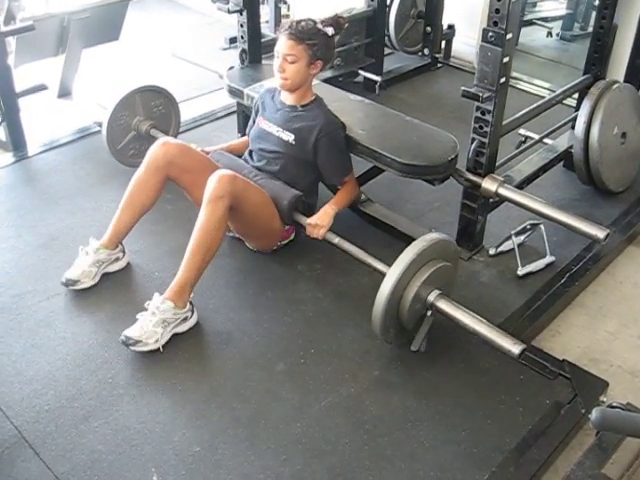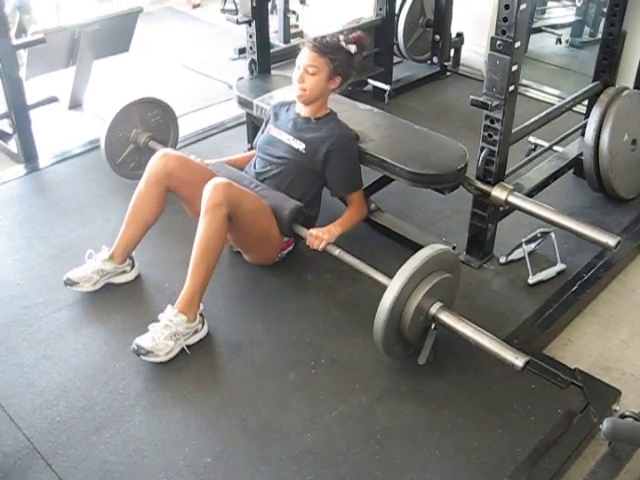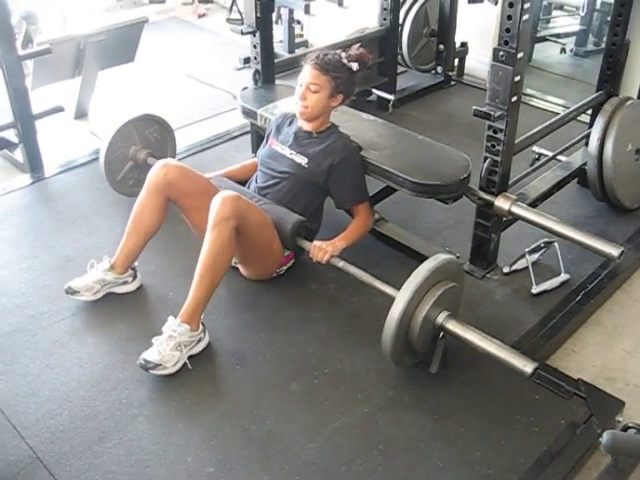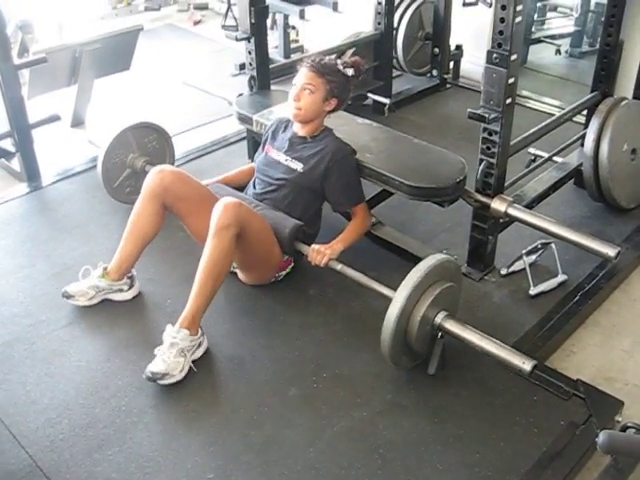
dt=0.3s
person 1, frame 1
left shoulder: (323, 124)
right shoulder: (268, 97)
left elbow: (349, 185)
left wrist: (327, 211)
right wrist: (209, 152)
left hip: (275, 221)
right hip: (235, 201)
left knee: (223, 182)
right knee: (166, 150)
left ankle: (175, 305)
right ankle: (108, 250)
person 1, frame 2
left shoulder: (337, 138)
right shoulder: (280, 111)
left elbow: (358, 205)
left wrist: (332, 230)
right wrist: (212, 164)
left hip: (274, 233)
right hip: (236, 208)
left knee: (218, 189)
right knee: (166, 161)
left ankle: (186, 317)
right ankle: (117, 261)
person 1, frame 3
left shoulder: (340, 151)
right shoulder: (283, 123)
left elbow: (364, 215)
left wrist: (337, 244)
right wrist: (208, 177)
left hip: (274, 248)
right hip: (233, 230)
left knee: (228, 201)
right knee: (167, 171)
left ankle: (187, 328)
right ankle: (118, 271)
person 1, frame 4
left shoulder: (335, 154)
right shoulder: (278, 127)
left elbow: (362, 215)
left wrist: (334, 247)
right wrist: (208, 183)
left hip: (273, 254)
right hip: (232, 236)
left knee: (229, 208)
right knee: (162, 177)
left ankle: (186, 335)
right ankle: (115, 277)
